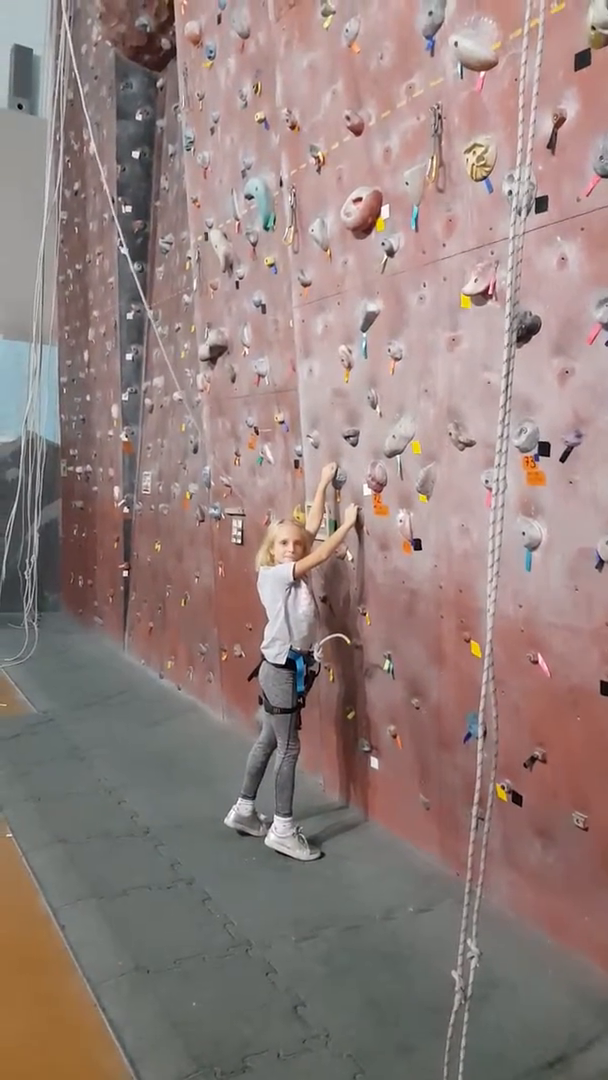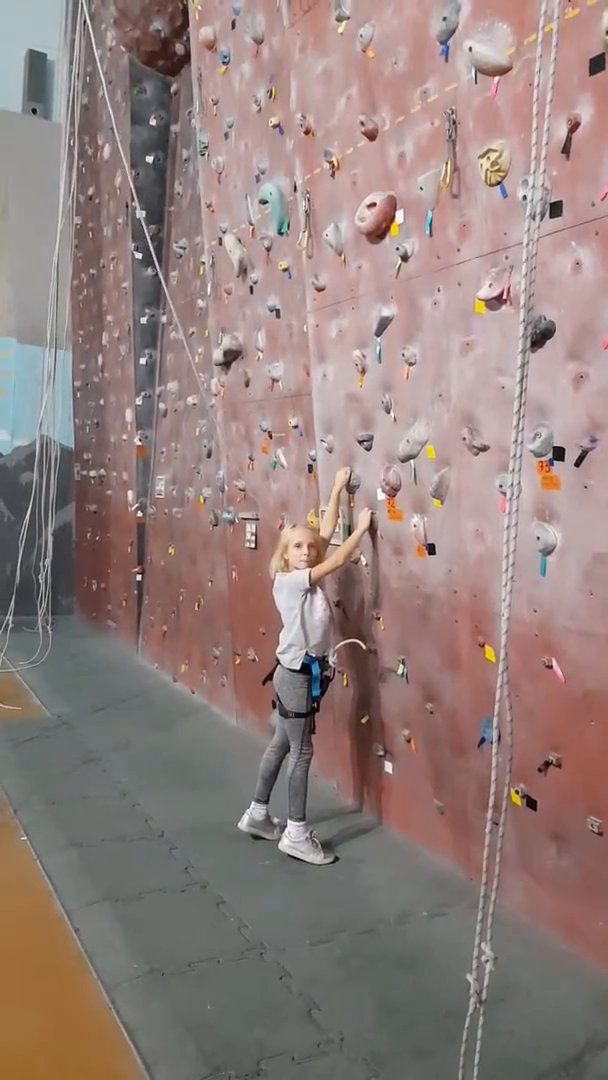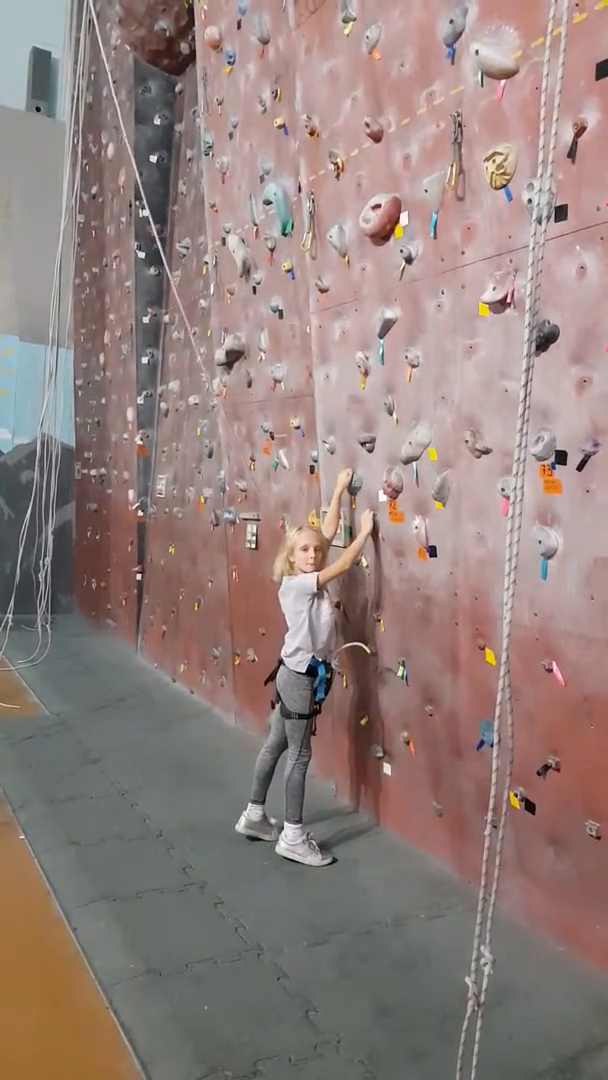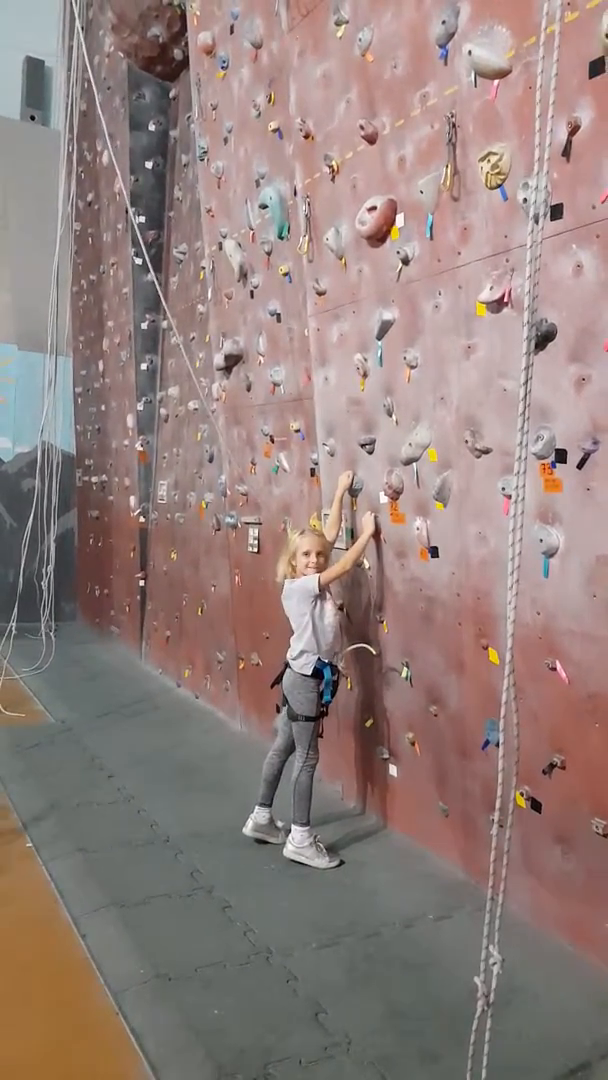
dt=0.4s
person 1, frame 1
left shoulder: (295, 571)
right shoulder: (271, 575)
left elbow: (312, 528)
right elbow: (322, 555)
left wrist: (324, 484)
right wrist: (348, 523)
left hip: (294, 665)
right hip: (280, 667)
left knee: (268, 741)
right knee: (288, 748)
left ankle: (243, 811)
right ankle: (282, 830)
person 1, frame 2
left shoulder: (310, 577)
right shoulder: (288, 581)
left elbow: (326, 532)
right elbow: (338, 560)
left wrist: (338, 489)
right wrist: (362, 527)
left hip: (306, 671)
right hip: (295, 673)
left knee: (281, 745)
right knee: (302, 753)
left ankle: (257, 815)
right ankle: (296, 834)
person 1, frame 3
left shoulder: (311, 579)
right shoulder: (295, 585)
left elbow: (328, 533)
right elbow: (343, 566)
left wrist: (339, 491)
right wrist: (365, 531)
left hip: (302, 674)
right hip: (299, 675)
left knee: (276, 745)
right knee: (299, 756)
left ankle: (254, 816)
right ankle: (293, 837)
person 1, frame 4
left shoulder: (315, 582)
right shoulder: (297, 587)
left elbow: (330, 537)
right elbow: (345, 566)
left wrist: (340, 494)
right wrist: (367, 532)
left hip: (310, 676)
right hip: (305, 677)
left knee: (283, 748)
right knee: (307, 758)
left ankle: (261, 819)
right ankle: (300, 840)
